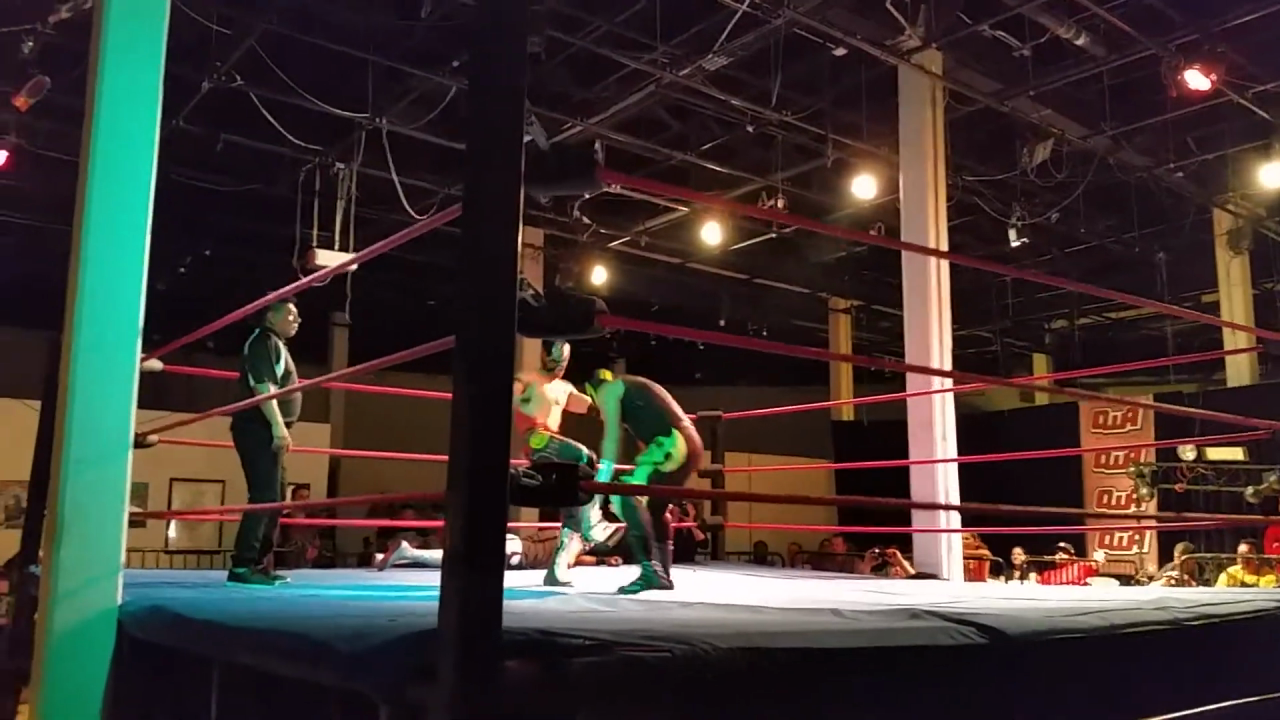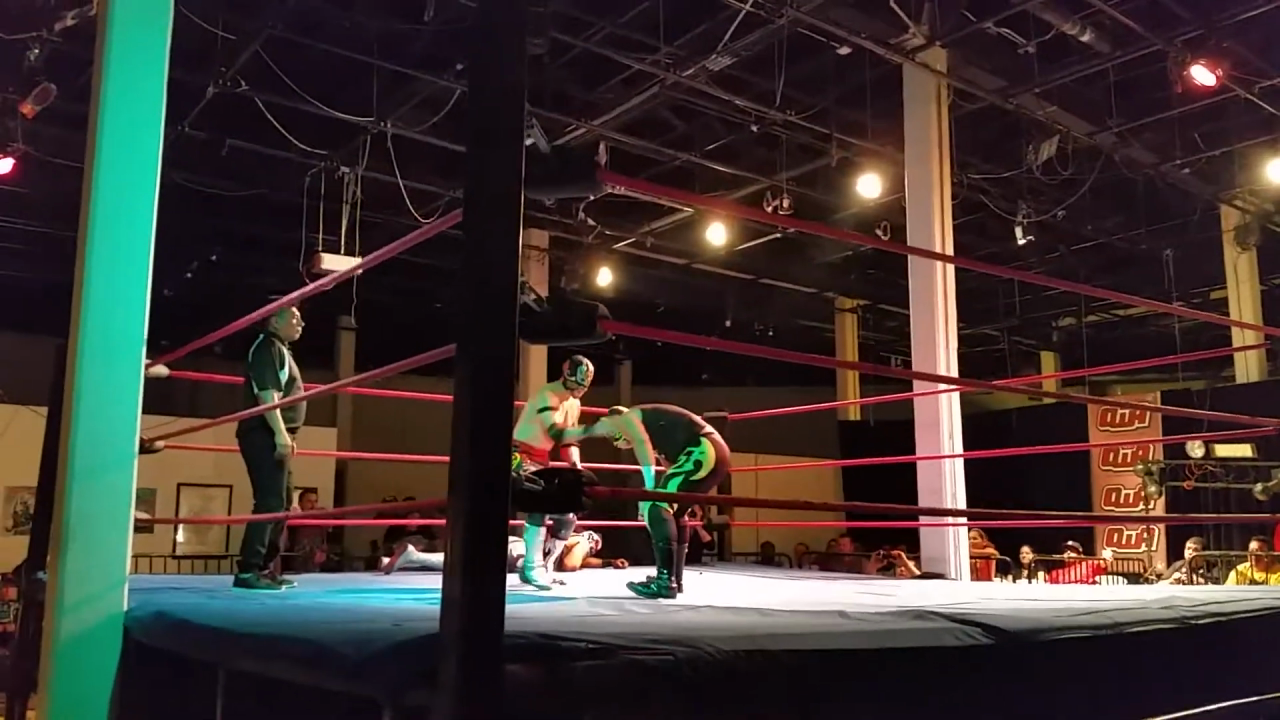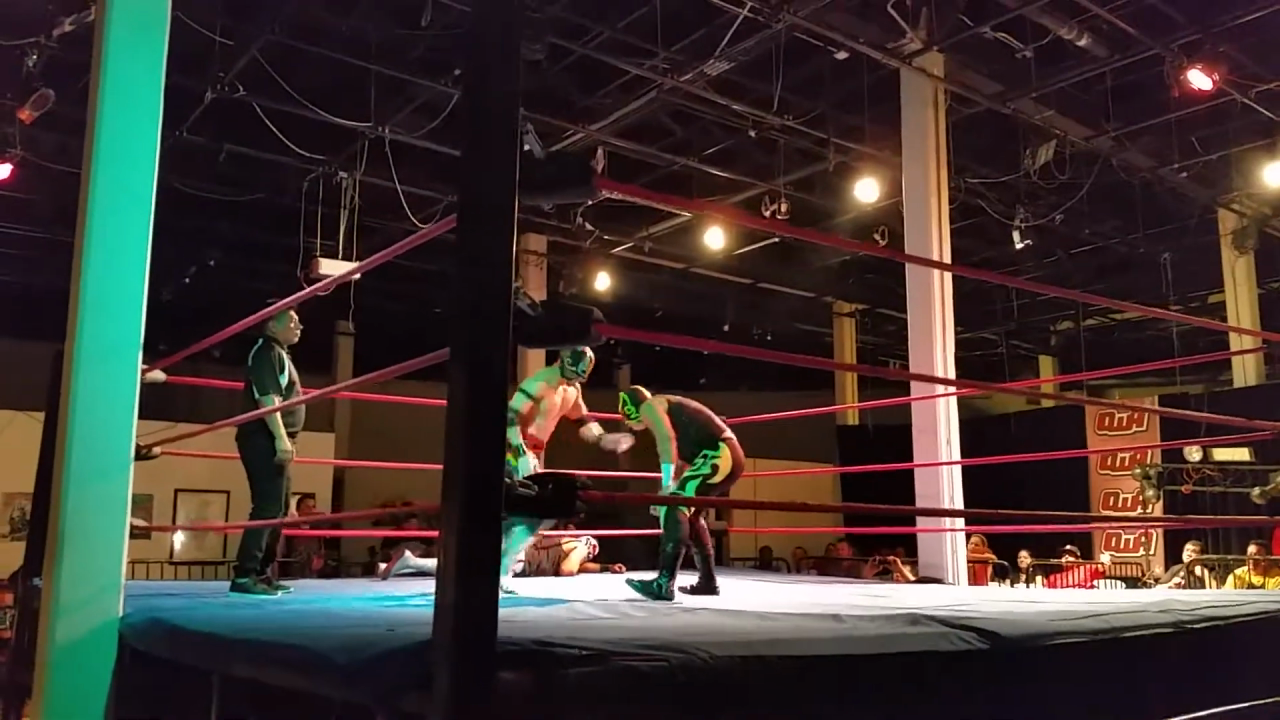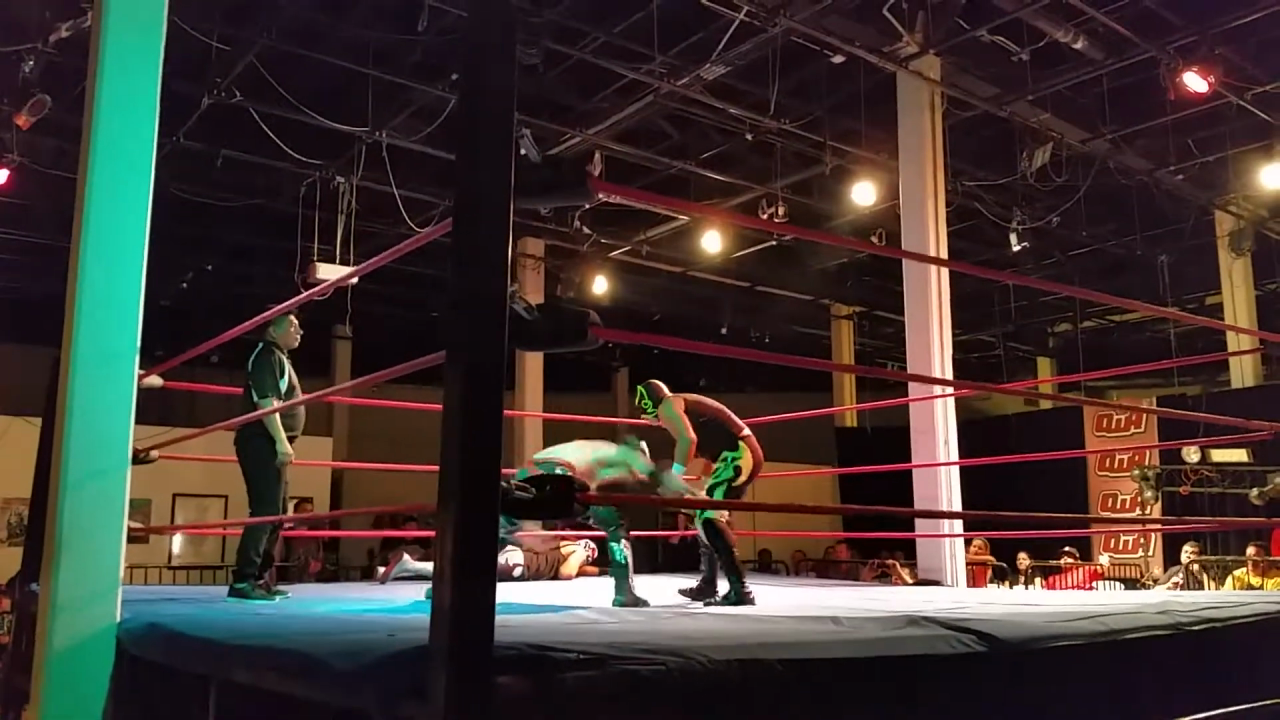
dt=0.4s
person 1, frame 1
left shoulder: (276, 345)
right shoulder: (263, 342)
right elbow: (262, 387)
left wrist: (281, 429)
right wrist: (278, 426)
left hip: (268, 432)
right hip: (260, 431)
left knee: (274, 497)
right knee: (263, 496)
left ankle: (257, 563)
right ankle: (242, 566)
person 1, frame 2
left shoulder: (280, 350)
right shoulder: (267, 347)
right elbow: (266, 394)
left wrist: (287, 436)
right wrist: (281, 433)
left hip: (275, 437)
right hip: (265, 436)
left knee: (280, 503)
right knee: (269, 502)
left ankle: (264, 568)
right ankle: (248, 571)
person 1, frame 3
left shoulder: (279, 354)
right shoulder: (266, 352)
right elbow: (267, 399)
left wrist: (284, 440)
right wrist: (282, 439)
left hip: (273, 442)
right hip: (265, 441)
left knee: (278, 508)
right knee: (267, 508)
left ankle: (260, 573)
right ankle: (244, 576)
person 1, frame 4
left shoulder: (279, 358)
right shoulder: (267, 356)
right elbow: (266, 402)
left wrist: (284, 444)
right wrist: (281, 441)
left hip: (270, 446)
right hip: (262, 444)
left knee: (274, 513)
right knee: (265, 512)
left ankle: (258, 578)
right ankle: (242, 581)
person 2, frame 1
left shoulder: (562, 537)
left elbow: (574, 557)
left wrist: (603, 560)
left hip: (511, 545)
right hip: (512, 549)
left ankle: (407, 553)
right ankle: (408, 552)
person 2, frame 2
left shoulder: (569, 539)
right shoulder: (582, 541)
left elbow: (583, 560)
right elbow: (570, 564)
left wrist: (608, 562)
left hip: (516, 546)
right hip: (519, 552)
left ankle: (414, 555)
right ankle: (414, 555)
person 2, frame 3
left shoulder: (565, 543)
right shoulder: (581, 546)
left elbow: (579, 564)
right elbow: (568, 570)
left wrist: (605, 567)
right hip: (517, 558)
left ankle: (409, 561)
right ankle: (409, 561)
person 2, frame 4
left shoulder: (564, 546)
right shoulder: (579, 550)
left elbow: (576, 567)
right elbow: (565, 573)
left wrist: (600, 571)
left hip: (511, 555)
right hip: (515, 561)
left ankle: (410, 563)
right ankle: (409, 564)
person 3, frame 1
left shoulder: (563, 386)
right shoulder: (527, 377)
left elbow: (585, 405)
right elbow: (509, 396)
right wrist: (520, 398)
left hip: (551, 442)
right hip: (536, 438)
left knee: (574, 503)
right knee: (586, 460)
left ankle: (557, 571)
right ankle: (591, 527)
person 3, frame 2
left shoulder: (574, 404)
right shoulder: (549, 395)
left elbow: (567, 441)
right elbow: (555, 434)
left wrist: (578, 469)
left hip: (541, 461)
right hip: (520, 456)
left knee: (565, 516)
left ankle: (545, 568)
right ankle: (531, 568)
person 3, frame 3
left shoulder: (572, 388)
right shoulder: (540, 383)
left elbow: (582, 421)
right elbow: (510, 417)
left wrist: (604, 438)
right wrist: (522, 453)
left hip: (532, 452)
right hip: (518, 451)
right ankle: (500, 572)
person 3, frame 4
right shoulder: (619, 453)
right elbow: (657, 477)
left hip: (526, 476)
right hip: (555, 476)
left knee: (502, 532)
right knee: (616, 524)
right ankle: (625, 593)
person 4, frame 1
left shoulder: (608, 390)
right shoulder: (636, 389)
left elbow: (611, 433)
left wrist: (603, 478)
left hip: (673, 442)
right hip: (690, 443)
left knee: (624, 496)
right knee: (656, 506)
left ankle: (651, 569)
right ankle: (663, 573)
person 4, frame 2
left shoulder: (625, 418)
right shoulder: (651, 421)
left elbow: (642, 444)
left wrist: (649, 489)
left hip: (702, 452)
right hip: (716, 453)
left knee: (656, 506)
right knee: (674, 510)
left ankle: (665, 580)
right ankle: (674, 579)
person 4, frame 3
left shoulder: (649, 407)
right shoulder: (668, 408)
left elbow: (668, 440)
right elbow: (685, 458)
left wrist: (667, 486)
right wrist: (667, 497)
left hip: (718, 455)
right hip: (729, 455)
left knee: (674, 509)
right knee: (690, 512)
left ankle: (663, 583)
right ankle: (707, 580)
person 4, frame 4
left shoulder: (667, 405)
right shoulder: (686, 405)
left elbow: (687, 440)
right wrist: (705, 490)
left hip: (738, 454)
right hip: (745, 453)
left knee: (708, 516)
right knee: (705, 515)
left ankle: (739, 589)
right ankle: (707, 585)
